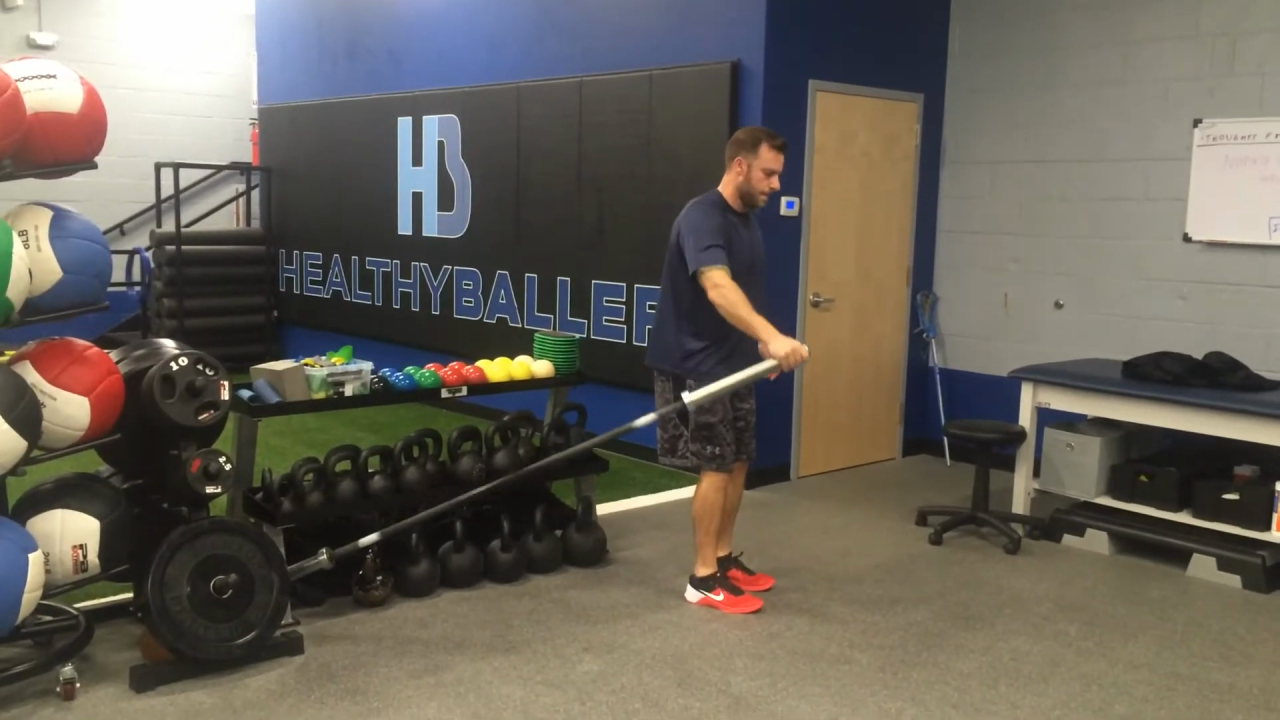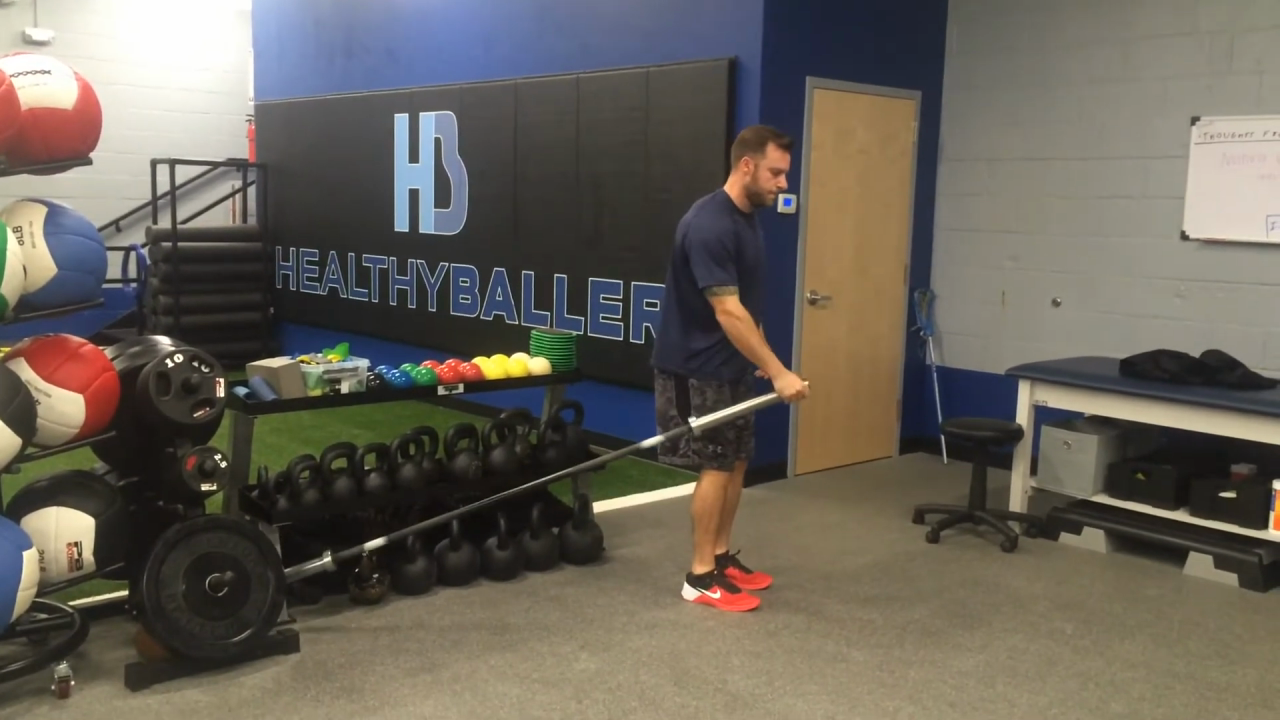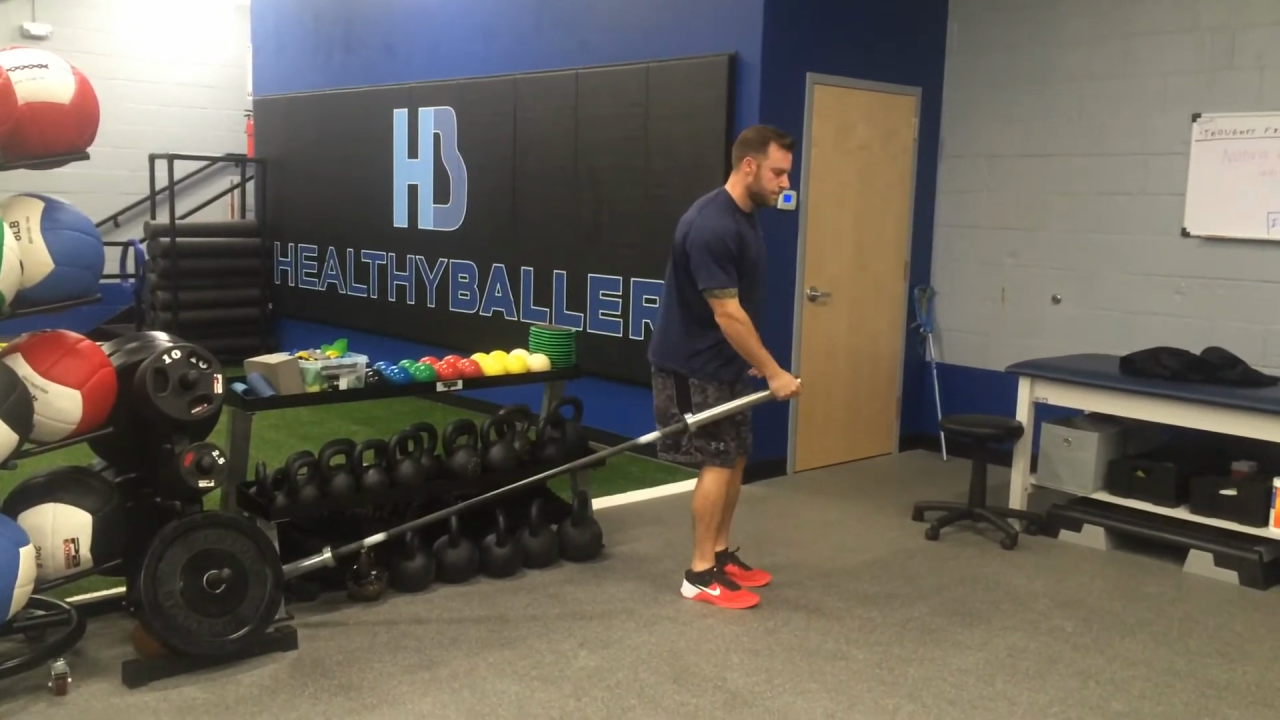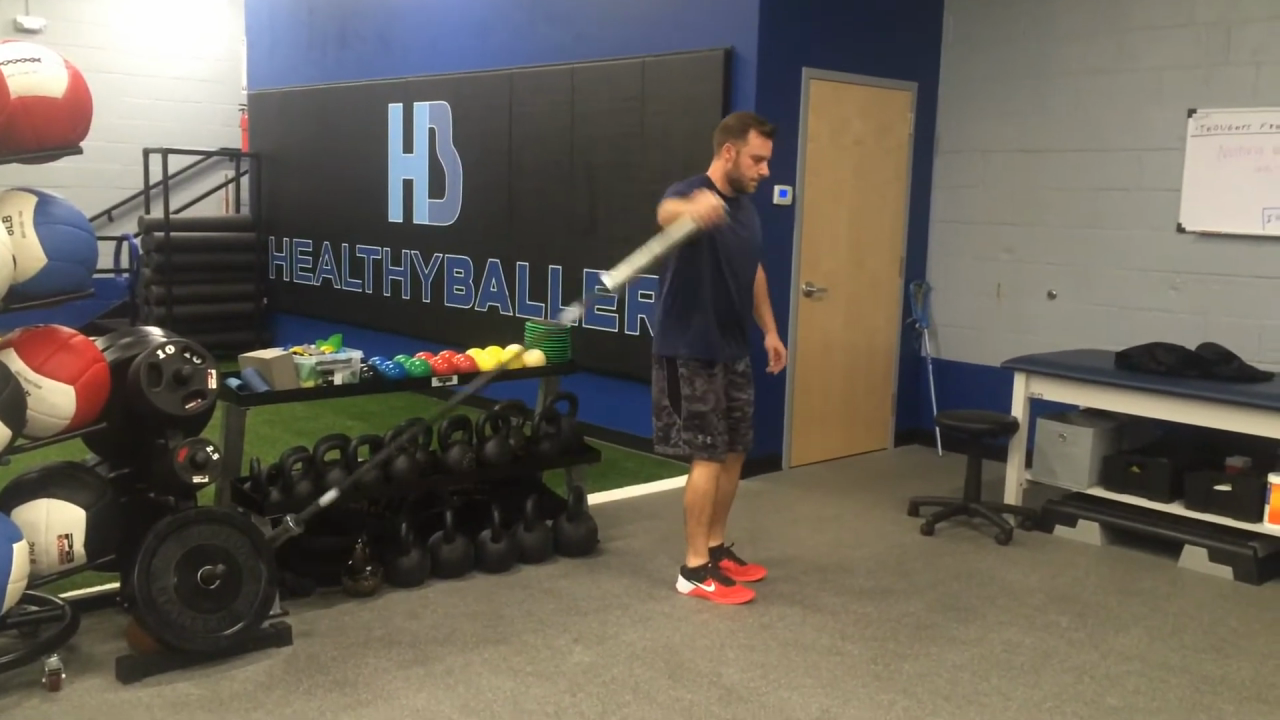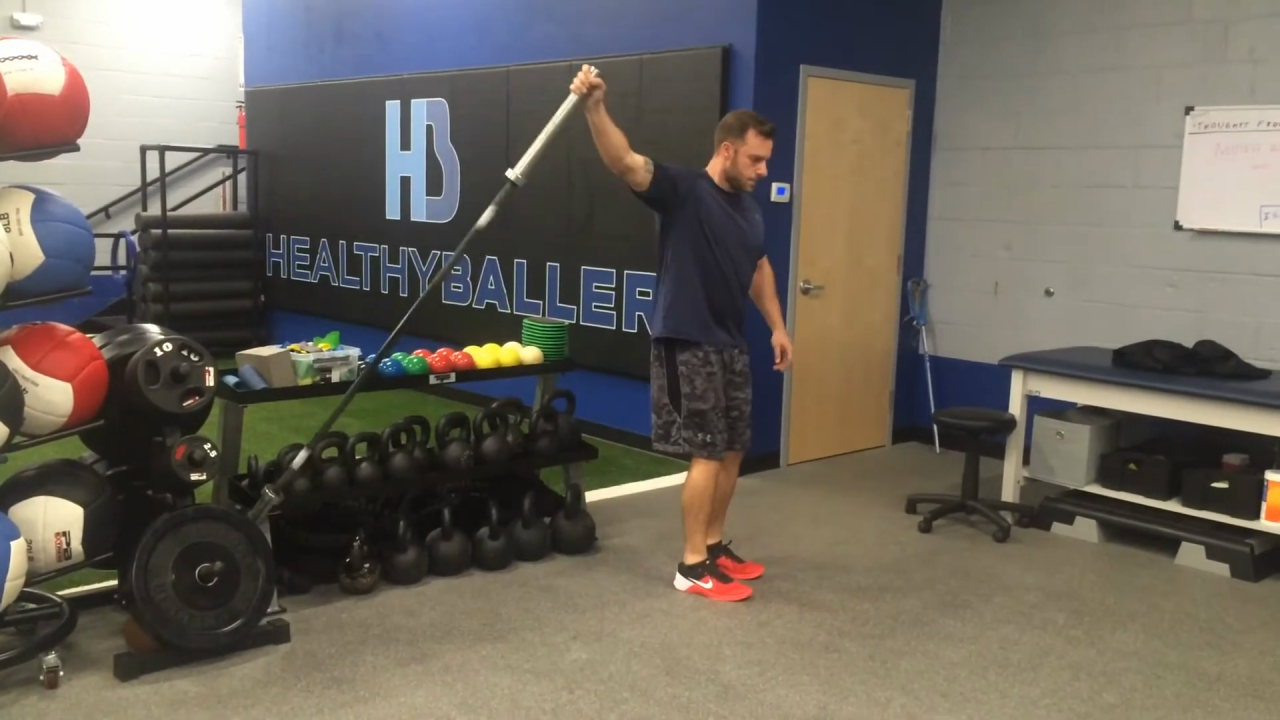
dt=0.5s
person 1, frame 1
left shoulder: (747, 218)
right shoulder: (703, 217)
right elbow: (718, 287)
left wrist: (760, 341)
right wrist: (771, 336)
left hip: (732, 363)
right hip: (696, 365)
left knee: (737, 463)
right knee: (715, 467)
left ankle: (724, 559)
right ankle: (704, 578)
person 1, frame 2
left shoulder: (746, 217)
right shoulder: (710, 224)
right elbow: (727, 311)
left wrist: (761, 359)
right wrist: (778, 372)
left hip: (731, 365)
right hip: (698, 367)
left knee: (735, 463)
right knee: (716, 466)
left ankle: (721, 556)
right ankle: (701, 576)
person 1, frame 3
left shoulder: (744, 216)
right shoulder: (713, 224)
right elbow: (726, 313)
left wrist: (754, 358)
right wrist: (774, 372)
left hip: (724, 361)
right hip: (693, 363)
left knee: (735, 458)
right knee: (718, 462)
left ankle: (720, 553)
right ankle: (701, 573)
person 1, frame 4
left shoulder: (744, 206)
right shoulder: (693, 192)
right elbow: (668, 212)
left wrist: (770, 331)
right wrist: (690, 209)
left hip: (733, 351)
right hip: (690, 351)
left knee: (734, 453)
right knee: (709, 455)
left ankle: (717, 549)
right ankle: (696, 568)
person 1, frame 5
left shoulder: (748, 206)
right shoulder: (682, 189)
left elbow: (759, 269)
right elbow: (623, 162)
left wrist: (778, 327)
right wrist: (593, 106)
left hip: (731, 346)
right hip: (687, 345)
left knee: (732, 451)
right knee: (707, 454)
left ankle: (714, 546)
right ankle: (692, 566)
